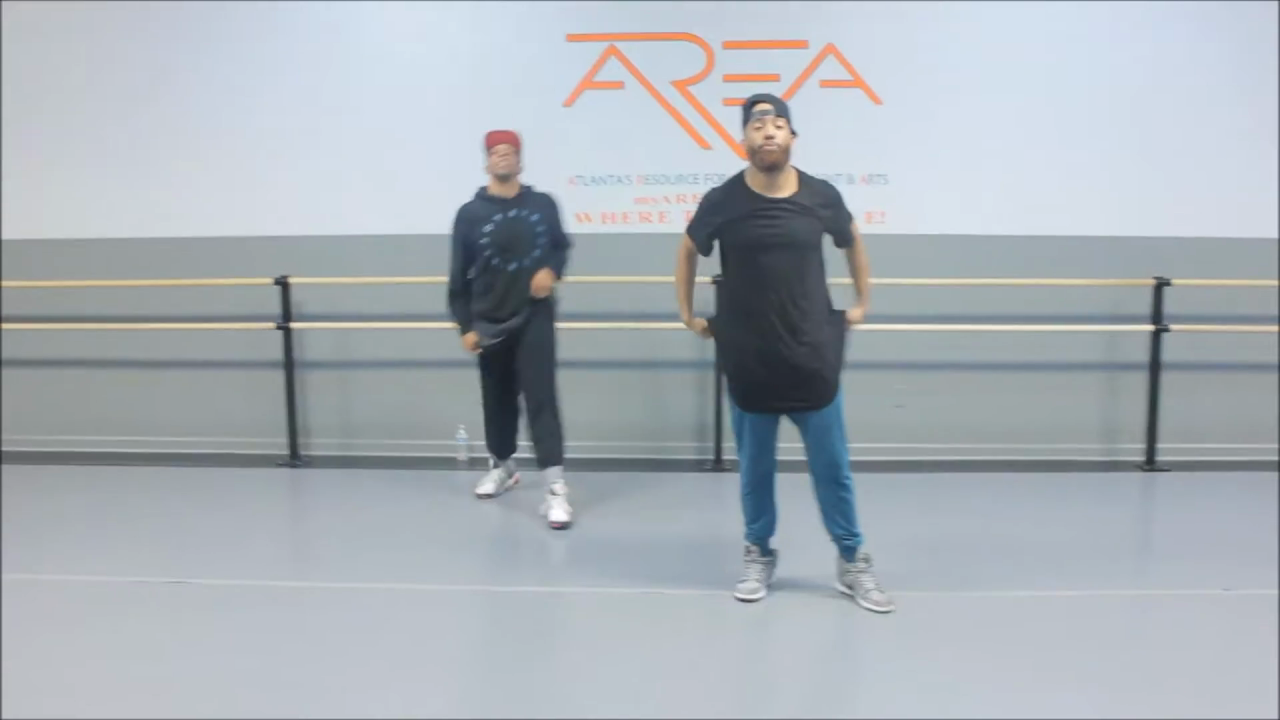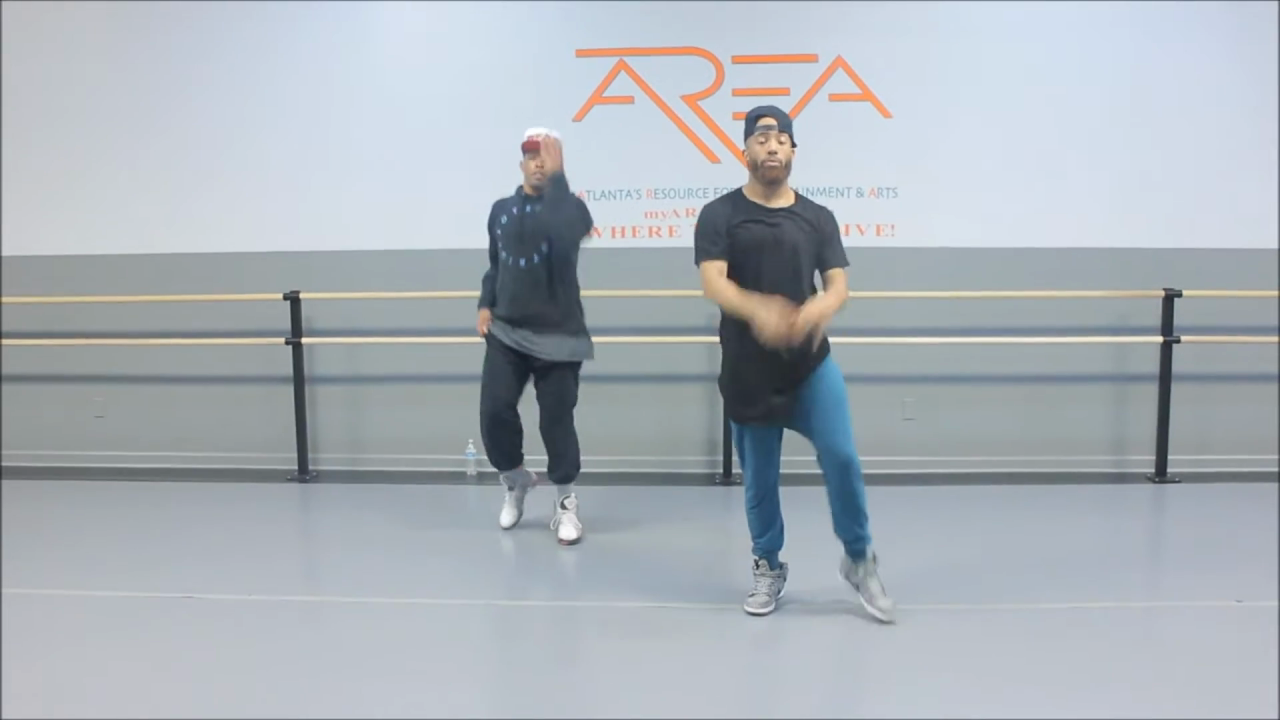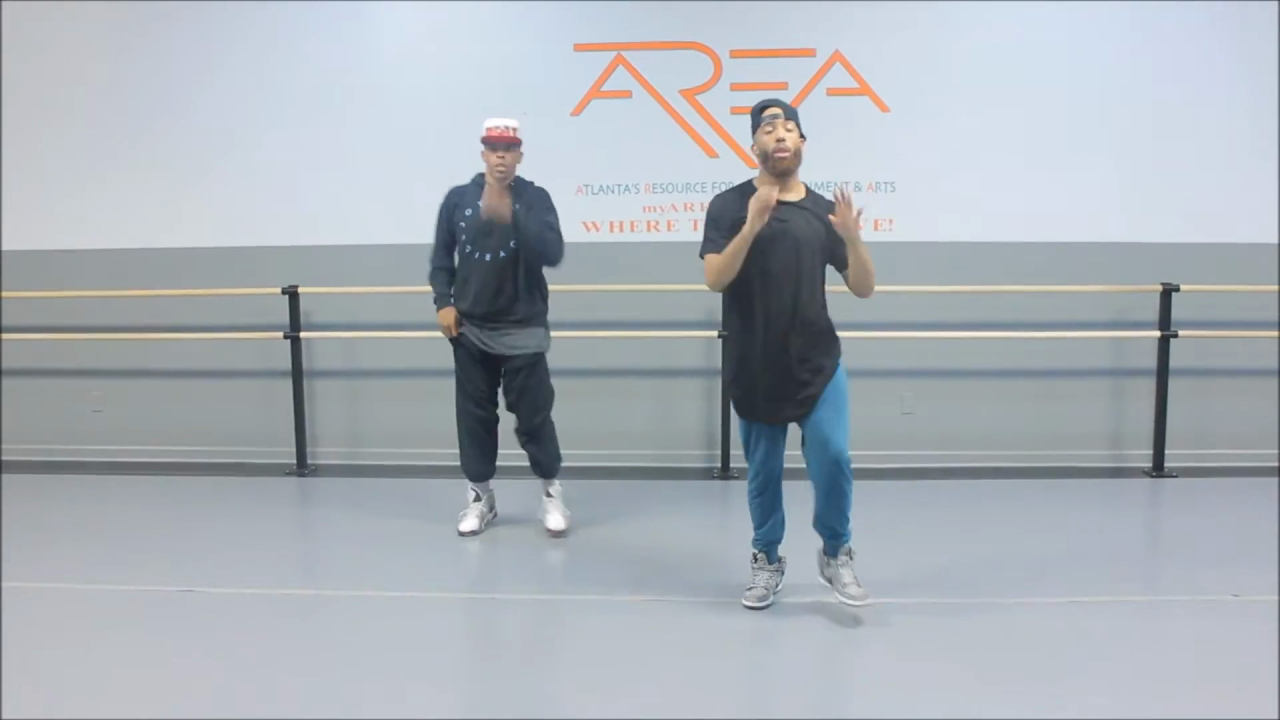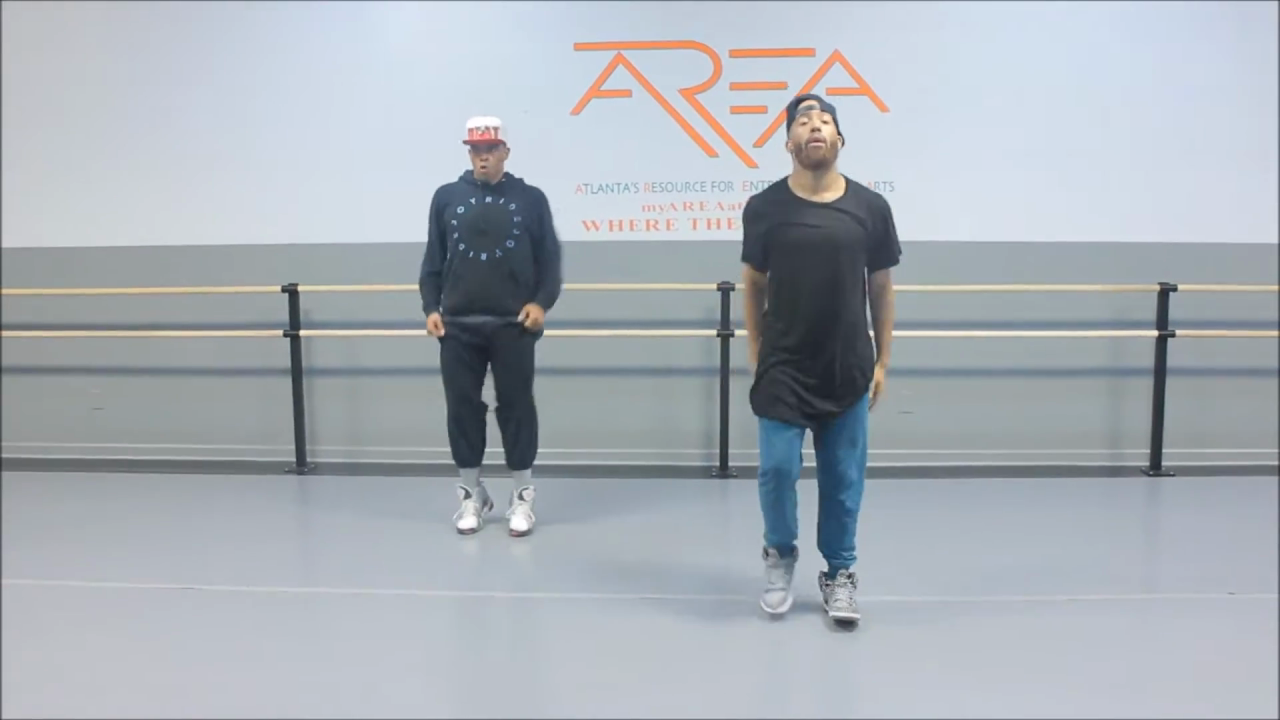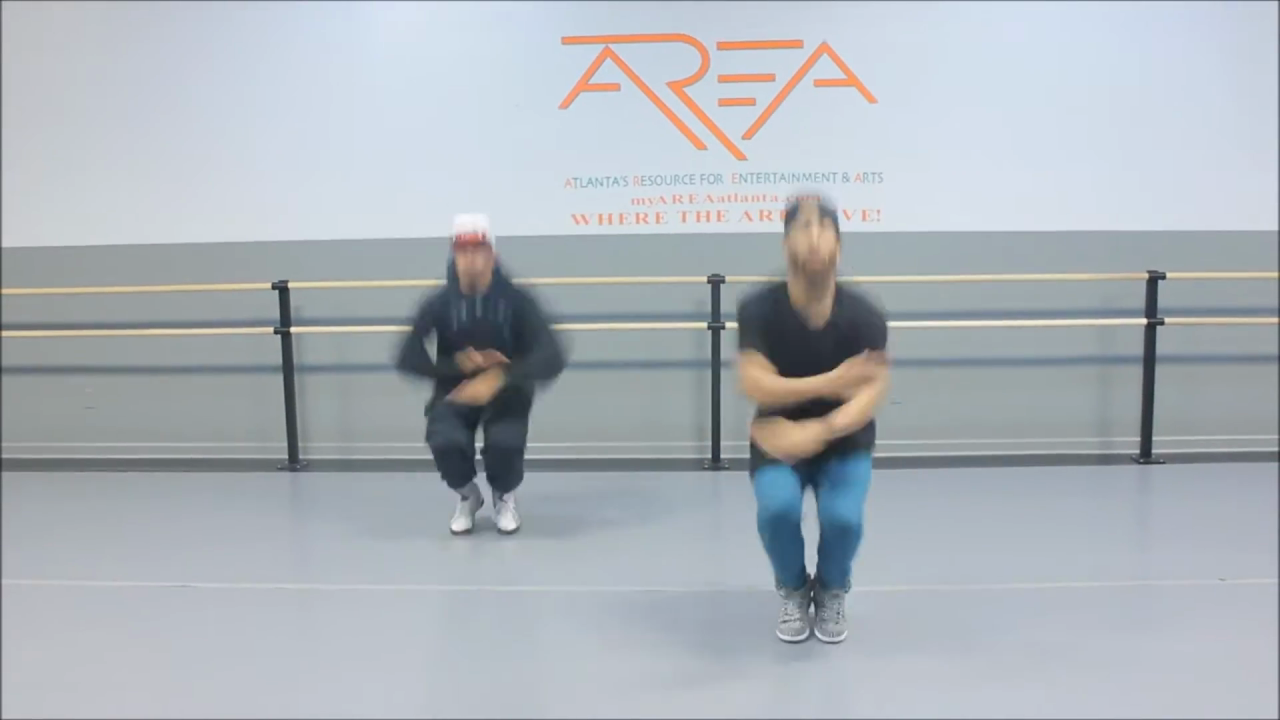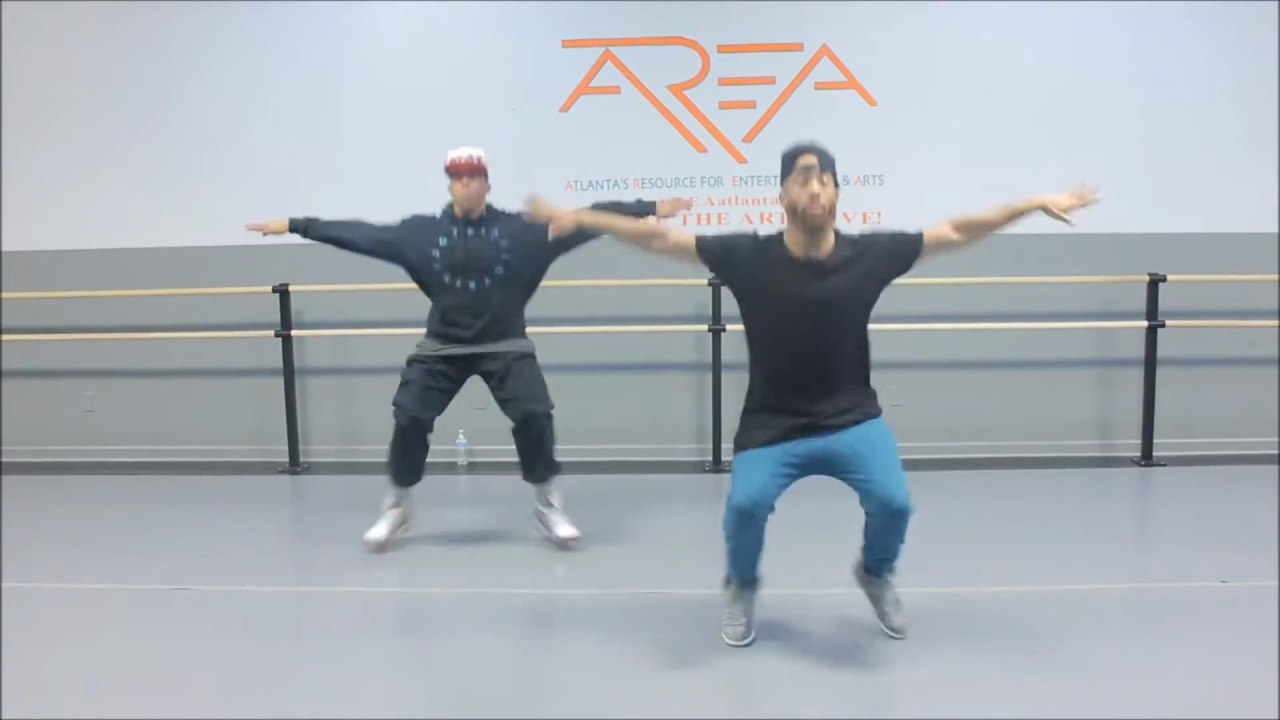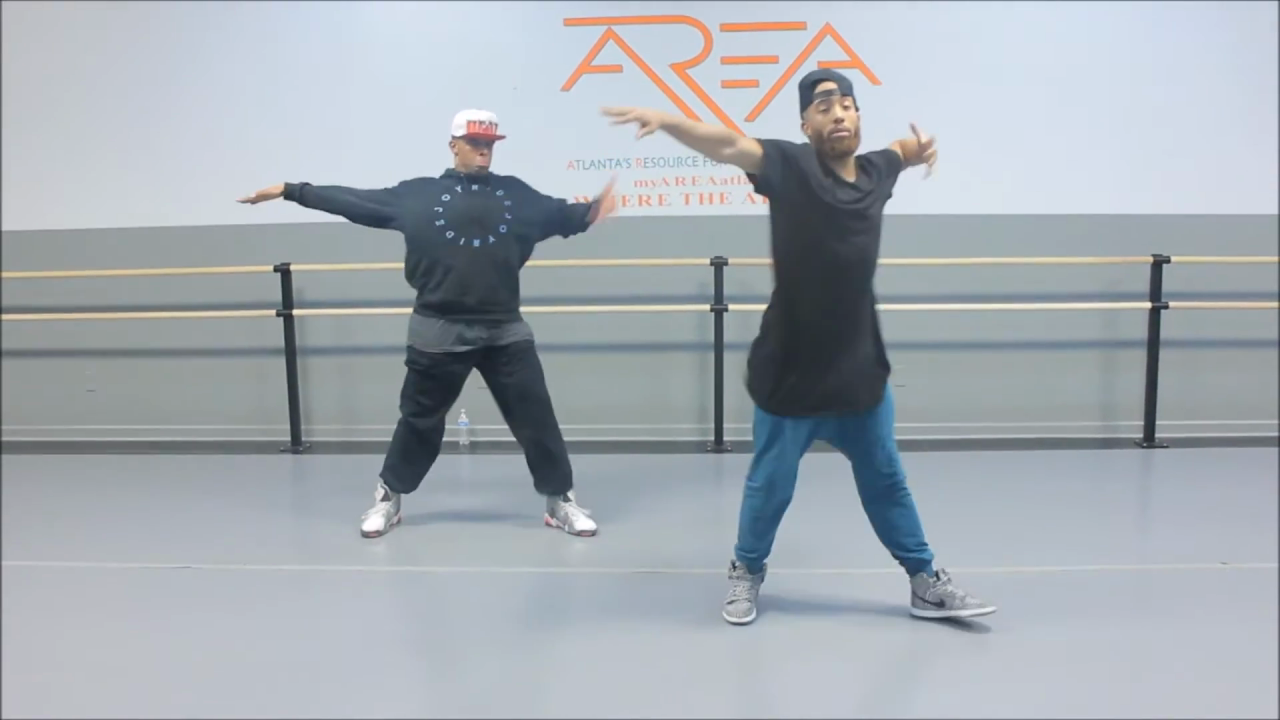
dt=0.5s
person 1, frame 1
left shoulder: (822, 196)
right shoulder: (722, 202)
left elbow: (851, 239)
right elbow: (689, 251)
left wrist: (862, 298)
right wrist: (688, 313)
left hip: (813, 359)
right hip: (748, 362)
left knee: (832, 464)
right knee: (755, 466)
left ankle: (853, 562)
right ankle: (759, 555)
person 1, frame 2
left shoulder: (818, 218)
right shoulder: (719, 214)
left elbow: (838, 286)
right elbow: (713, 283)
left wrist: (820, 307)
right wrist: (757, 309)
left hip: (812, 365)
right hip: (748, 374)
left knee: (842, 460)
right knee: (759, 480)
left ankle: (859, 561)
right ankle: (768, 568)
person 1, frame 3
left shoulder: (825, 210)
right shoulder: (729, 205)
left elbow: (862, 287)
right elbow: (715, 279)
left wrist: (852, 235)
right wrist: (751, 224)
left hip: (818, 361)
right hip: (755, 366)
left knee: (832, 458)
right knee: (763, 471)
left ankle: (836, 554)
right ankle: (766, 561)
person 1, frame 4
left shoulder: (870, 207)
right shoulder: (764, 207)
left elbow: (880, 283)
left wrist: (882, 357)
right wrist: (755, 353)
left hip: (848, 369)
right hip: (784, 367)
left knee: (843, 478)
right knee: (777, 467)
left ankle: (839, 574)
right ankle: (780, 555)
person 1, frame 5
left shoulder: (865, 316)
right shoulder: (758, 310)
left elbow: (870, 399)
right elbow: (756, 388)
left wrist: (815, 433)
right wrist: (830, 380)
left hip: (843, 445)
right hip: (779, 446)
left knee: (845, 520)
right knee: (777, 511)
left ankle: (832, 592)
right ankle: (793, 591)
person 1, frame 6
left shoulder: (871, 255)
right shoulder: (748, 257)
left elbow: (954, 233)
right elbow: (662, 238)
left wrist: (1032, 204)
right wrist: (583, 218)
left hip: (851, 420)
right hip: (773, 426)
left knee: (892, 502)
right knee: (745, 505)
left ankle: (875, 575)
right ankle: (742, 589)
person 1, frame 7
left shoulder: (875, 169)
right shoulder: (789, 165)
left elbow: (909, 151)
right elbow: (726, 144)
left wrist: (920, 148)
right wrist: (664, 120)
left hip: (860, 368)
right hip: (790, 372)
left knee: (886, 482)
right knee: (770, 482)
left ankle: (925, 583)
right ankle: (746, 574)
person 2, frame 1
left shoulder: (543, 205)
right shoulder: (470, 214)
left elbow: (560, 247)
right elbow: (459, 277)
left wrist: (550, 270)
right wrist: (466, 326)
left hip: (534, 318)
right hip: (490, 323)
left knee: (540, 397)
right knee: (498, 399)
left ankle: (554, 487)
right ankle: (502, 467)
person 2, frame 2
left shoulder: (566, 207)
right shoulder: (501, 210)
left elbow: (571, 234)
left wrist: (558, 175)
right wrist: (485, 306)
left hip: (558, 336)
right hip: (506, 332)
left knee: (557, 420)
right knee: (494, 412)
left ankle: (565, 503)
right ankle: (516, 482)
person 2, frame 3
left shoulder: (535, 198)
right shoulder: (458, 199)
left elbow: (551, 252)
right elbow: (442, 258)
left wrist: (508, 215)
right wrist: (443, 302)
left hip: (523, 330)
right hip: (471, 330)
left knee: (533, 414)
right knee: (474, 415)
left ankle: (551, 493)
right ankle: (480, 497)
person 2, frame 4
left shoulder: (529, 198)
right shoulder: (446, 197)
left elbow: (549, 257)
right elbow: (433, 259)
left wrist: (541, 301)
right wrist: (431, 307)
left hip: (511, 323)
right hip: (459, 324)
left knee: (516, 406)
right knee: (462, 408)
left ankle: (521, 495)
right ankle: (472, 494)
person 2, frame 5
left shoulder: (518, 301)
right shoulder: (438, 305)
left elbow: (551, 358)
right elbow: (408, 360)
left wrist: (499, 378)
right wrist: (458, 364)
left hip: (506, 397)
right hip: (457, 396)
left knee: (504, 443)
right knee: (446, 444)
left ankle: (505, 495)
right ankle: (466, 495)
person 2, frame 6
left shoulder: (520, 229)
right shoulder: (422, 230)
left elbow: (583, 223)
right elbow: (362, 235)
left wrist: (649, 210)
right wrist: (297, 226)
left hip: (503, 345)
right hip: (442, 347)
left knee: (533, 414)
right knee: (409, 416)
left ankle: (546, 503)
right ankle: (397, 505)
person 2, frame 7
left shoulder: (515, 192)
right shoulder: (419, 193)
left elbow: (563, 216)
right elbow: (355, 201)
left wrist: (592, 210)
right wrist: (290, 191)
left hip: (504, 328)
right hip: (439, 328)
left knee: (535, 413)
right knee: (421, 418)
left ankle: (560, 502)
right ankle: (388, 499)
